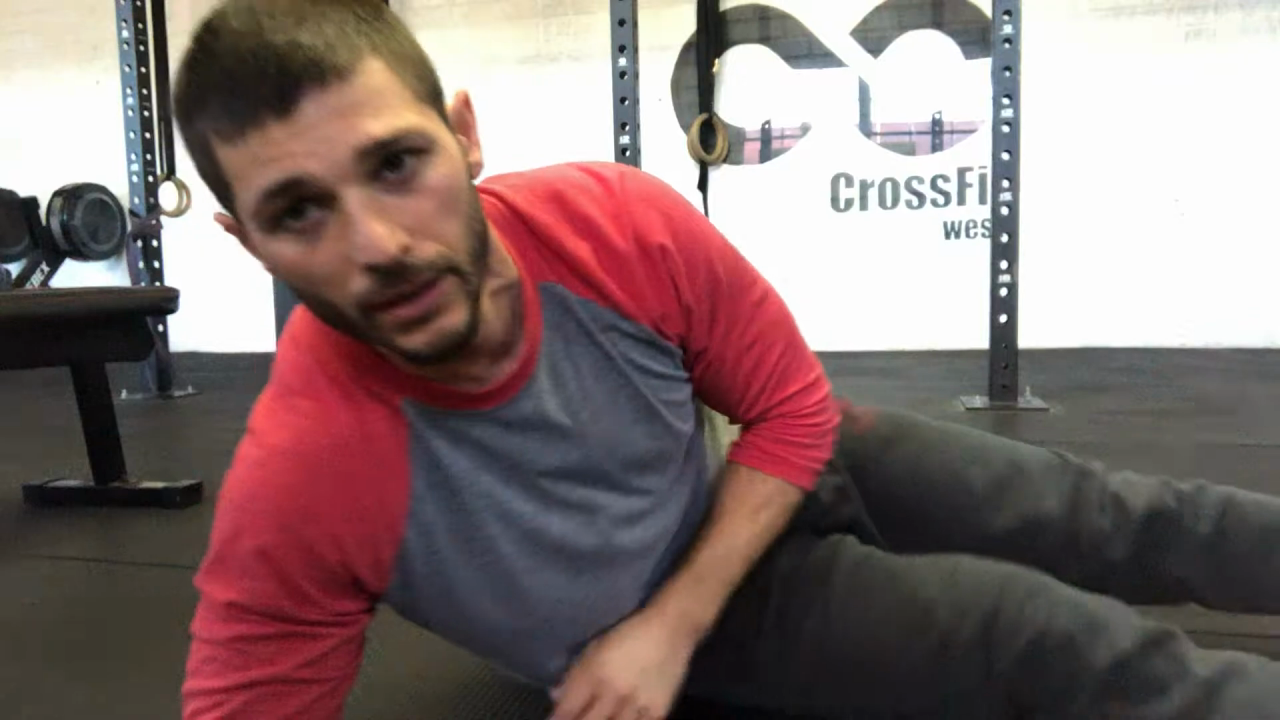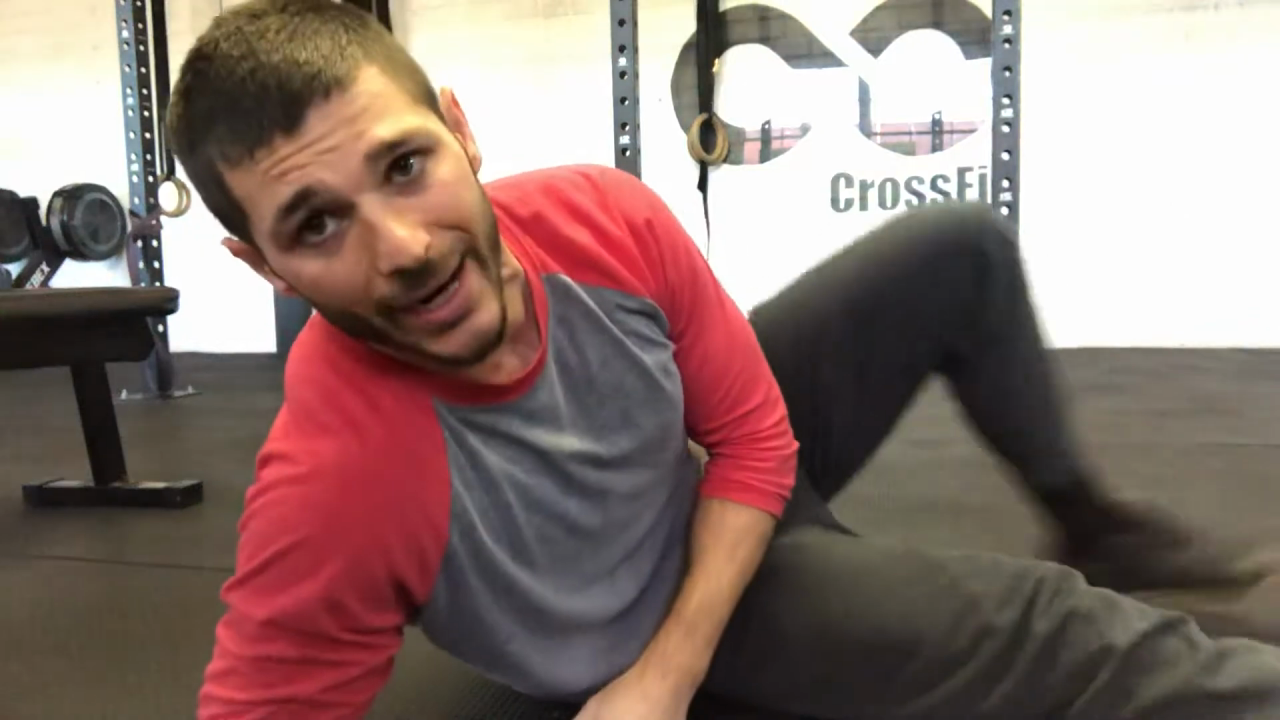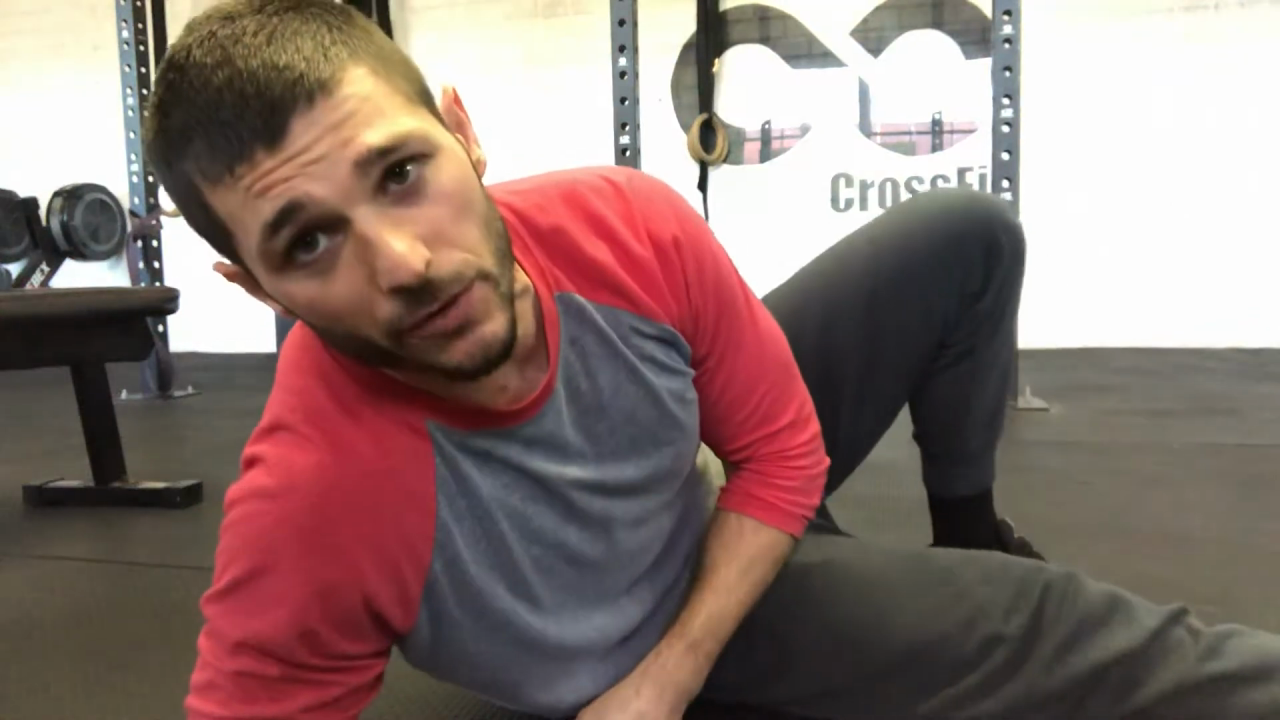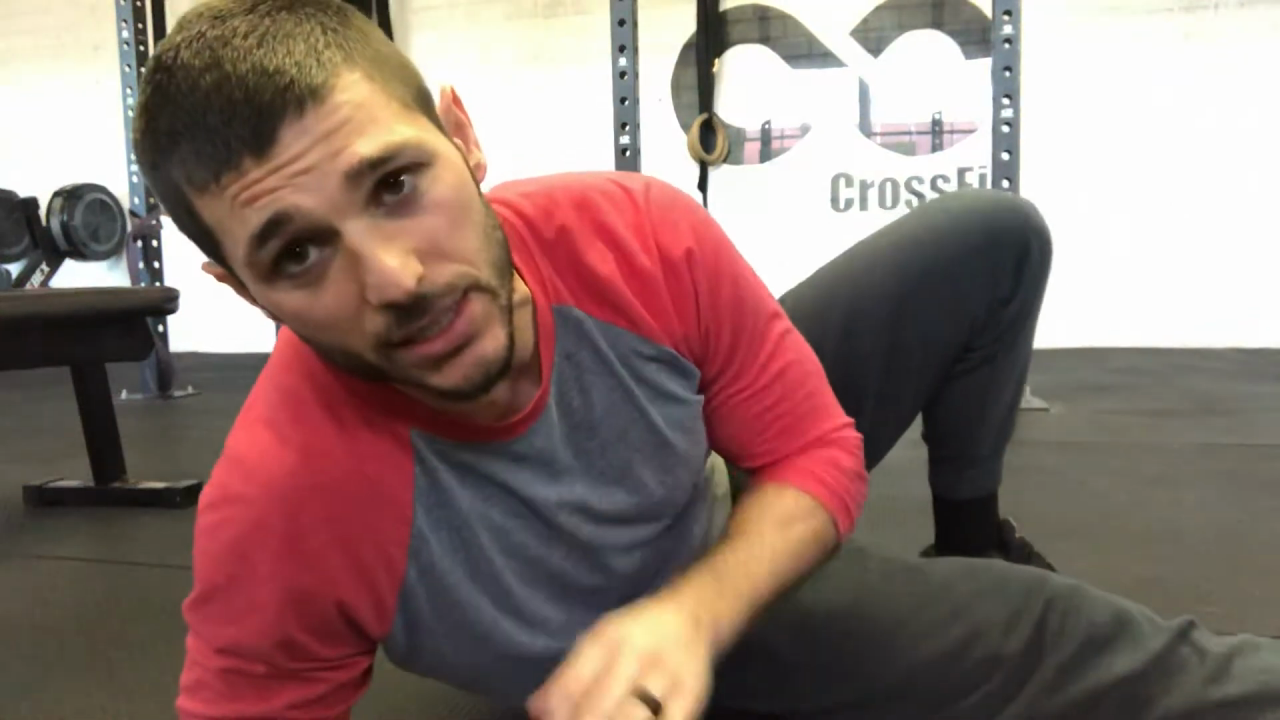
dt=0.5s
person 1, frame 1
left shoulder: (621, 224)
right shoulder: (296, 486)
left elbow: (797, 409)
left wrist: (677, 625)
left hip: (765, 483)
right hip: (636, 627)
left knee: (1113, 524)
person 1, frame 2
left shoulder: (601, 216)
right shoulder: (325, 488)
left elbow: (753, 441)
left hip: (729, 492)
right hip: (652, 604)
left knee: (963, 247)
left ankle: (1087, 520)
person 1, frame 3
left shoulder: (628, 226)
right shoulder: (303, 510)
left elbow: (783, 453)
left hip: (738, 530)
right hip: (649, 629)
left knee: (967, 237)
left ankle: (967, 536)
person 1, frame 4
left shoulder: (639, 234)
right shoulder: (278, 516)
left elbow: (819, 455)
left wrist: (691, 615)
left hip: (743, 576)
left knee: (996, 240)
left ankle: (969, 537)
